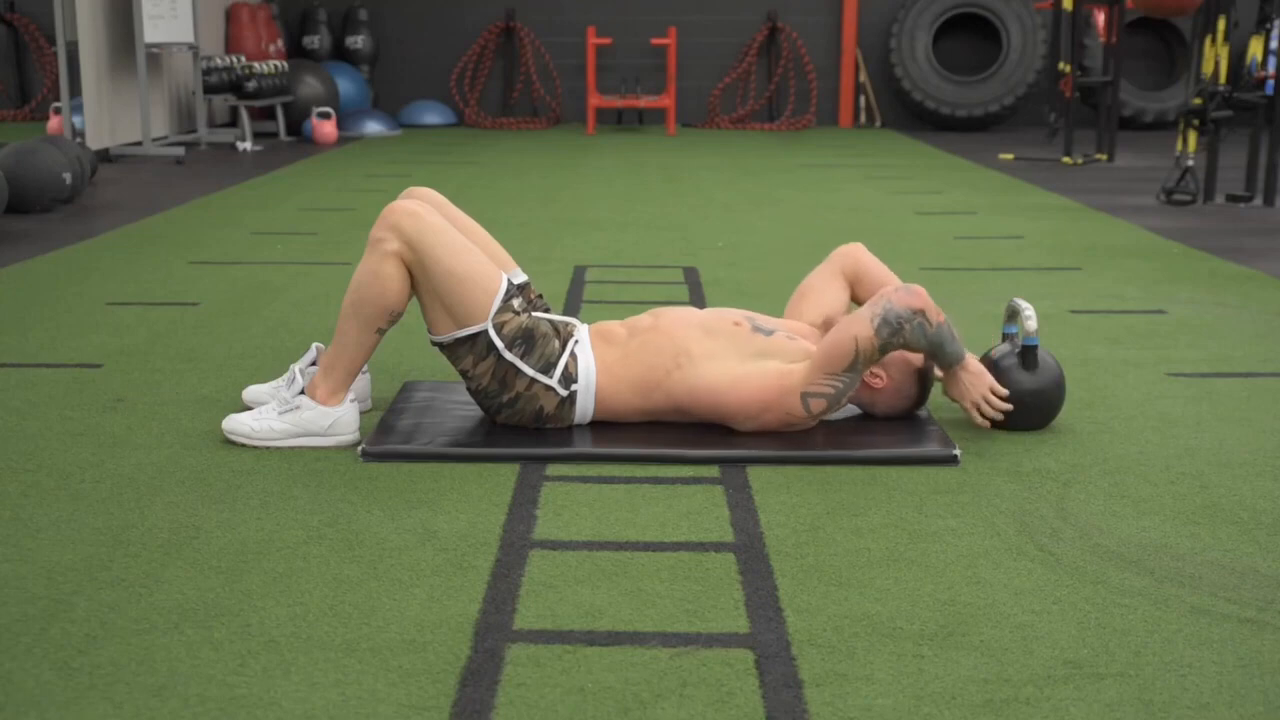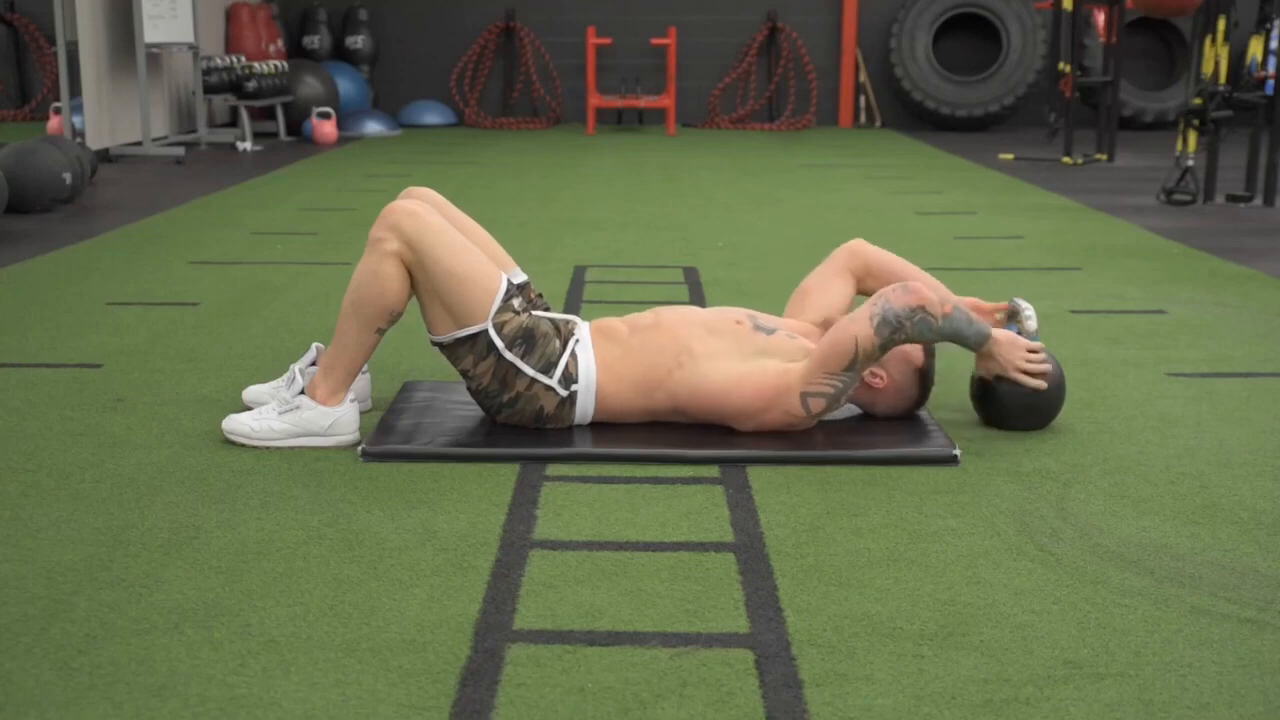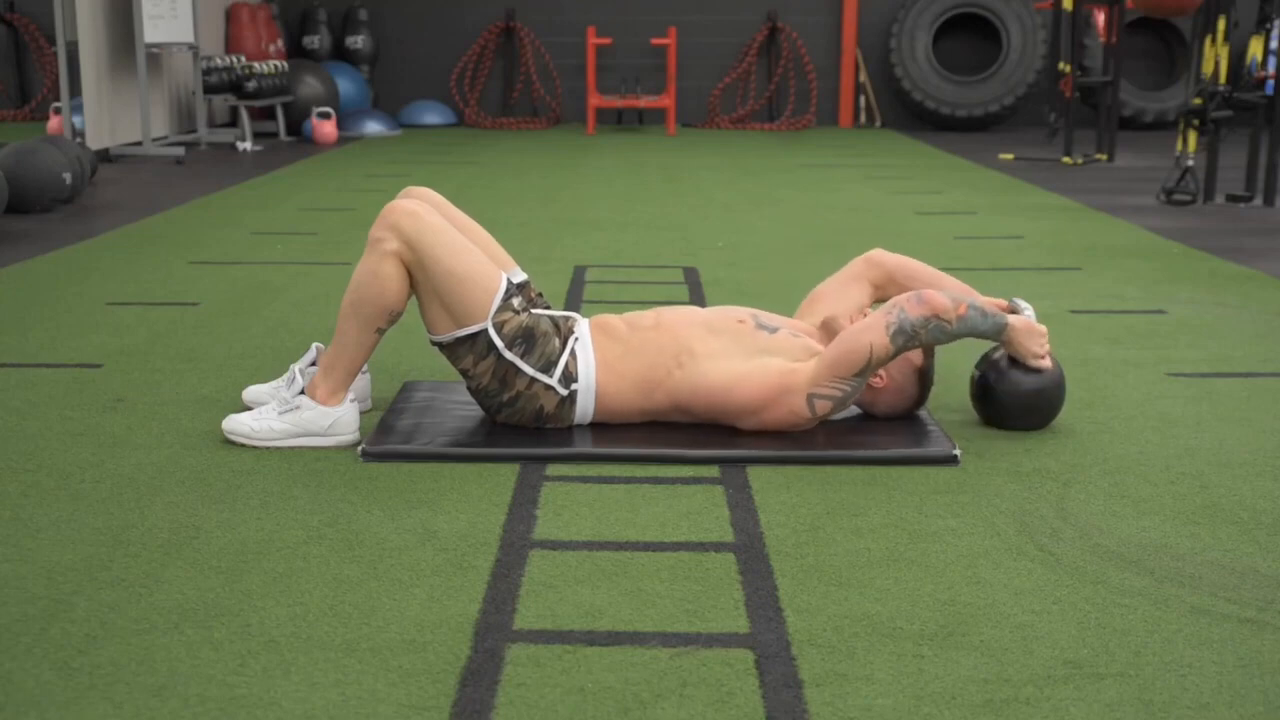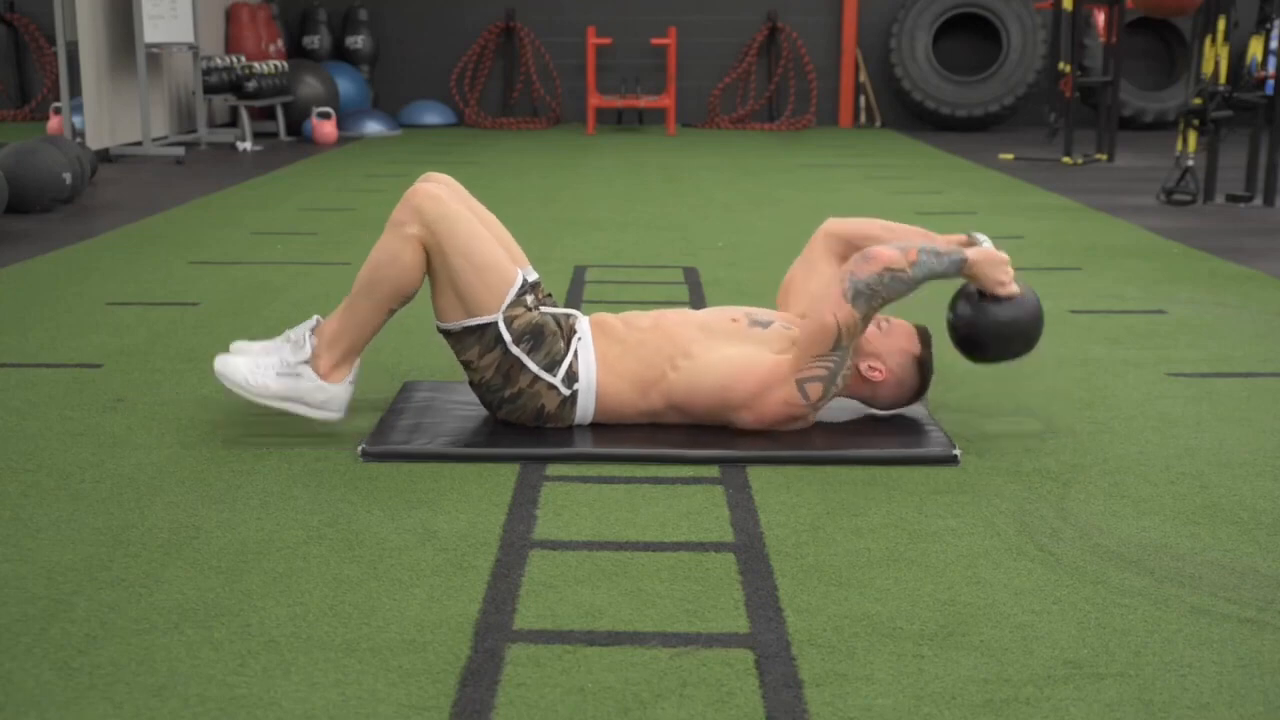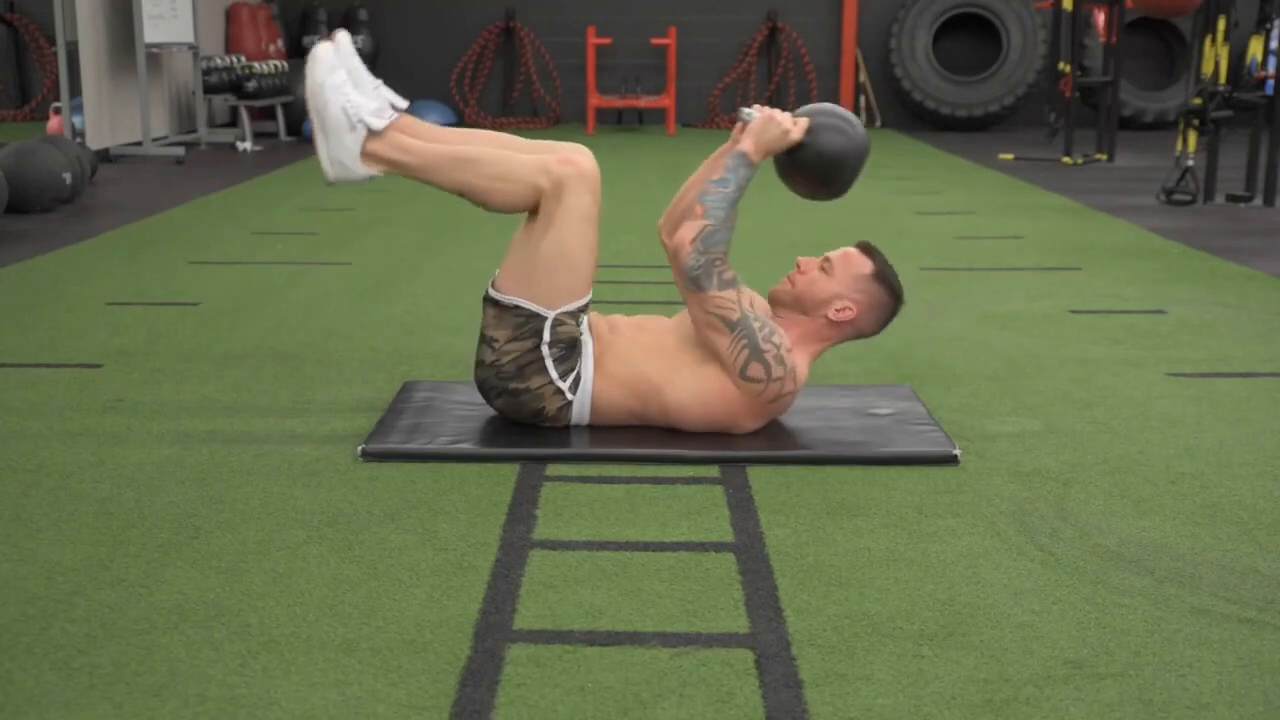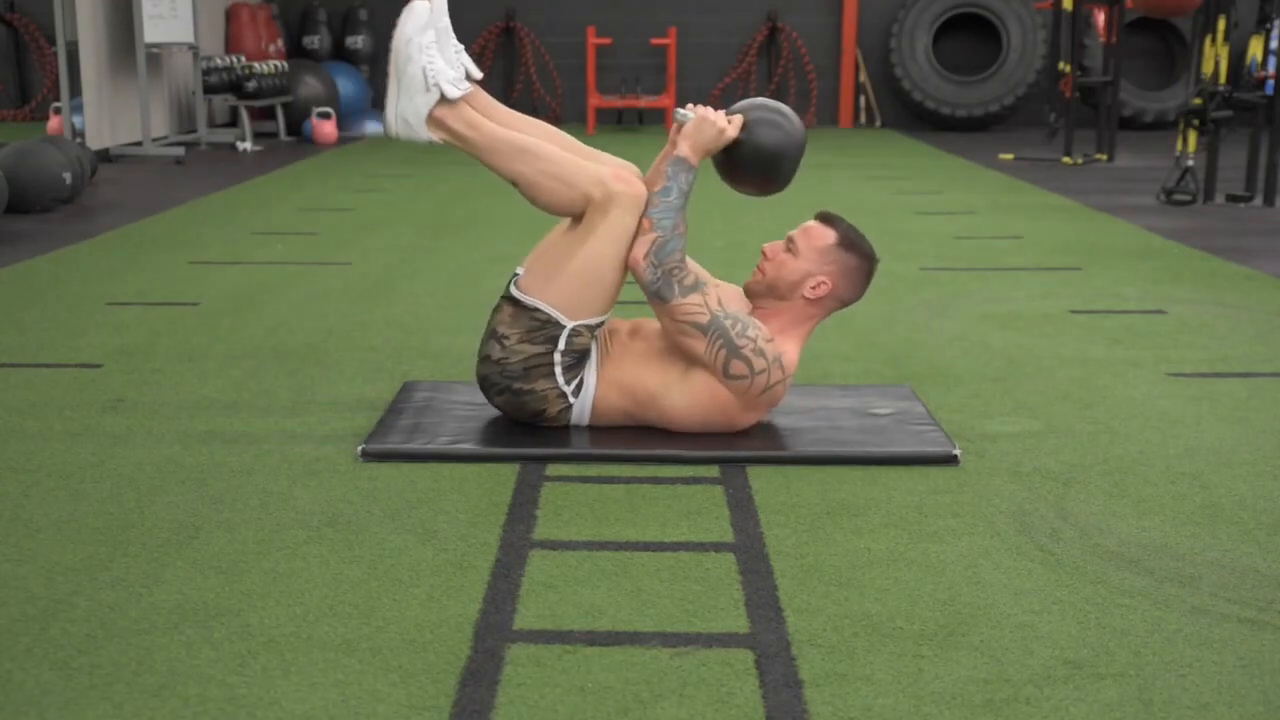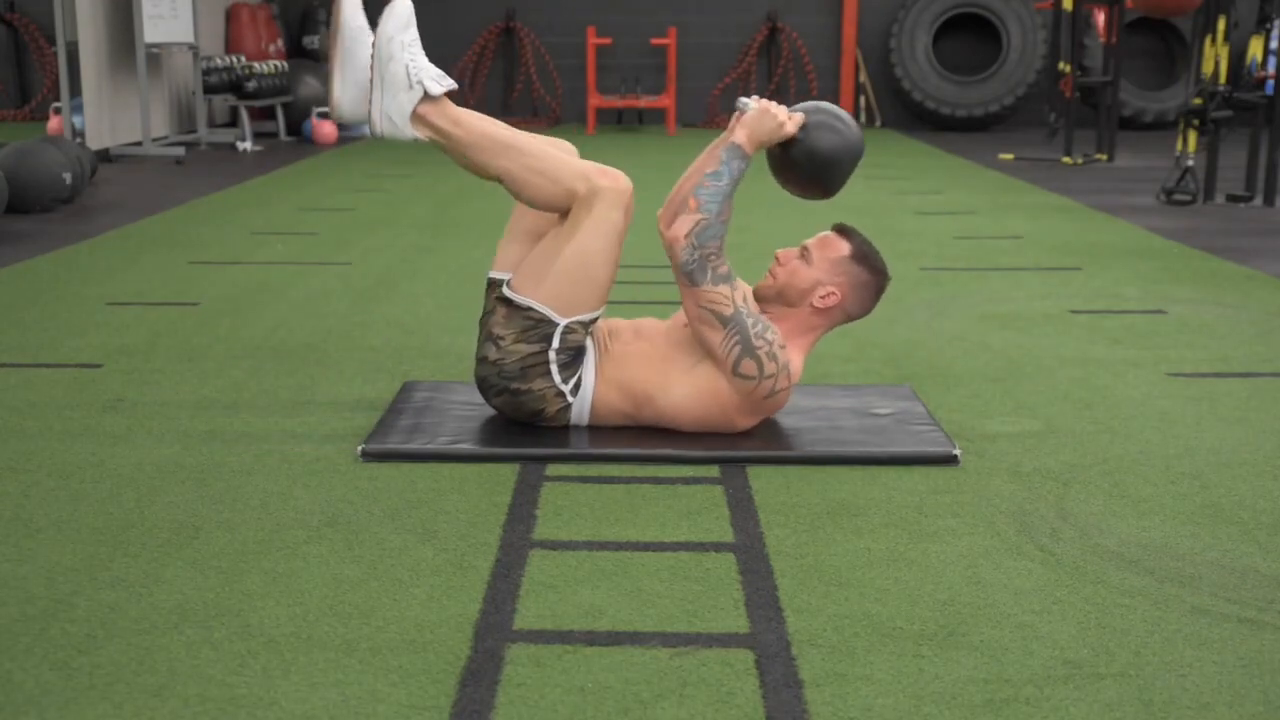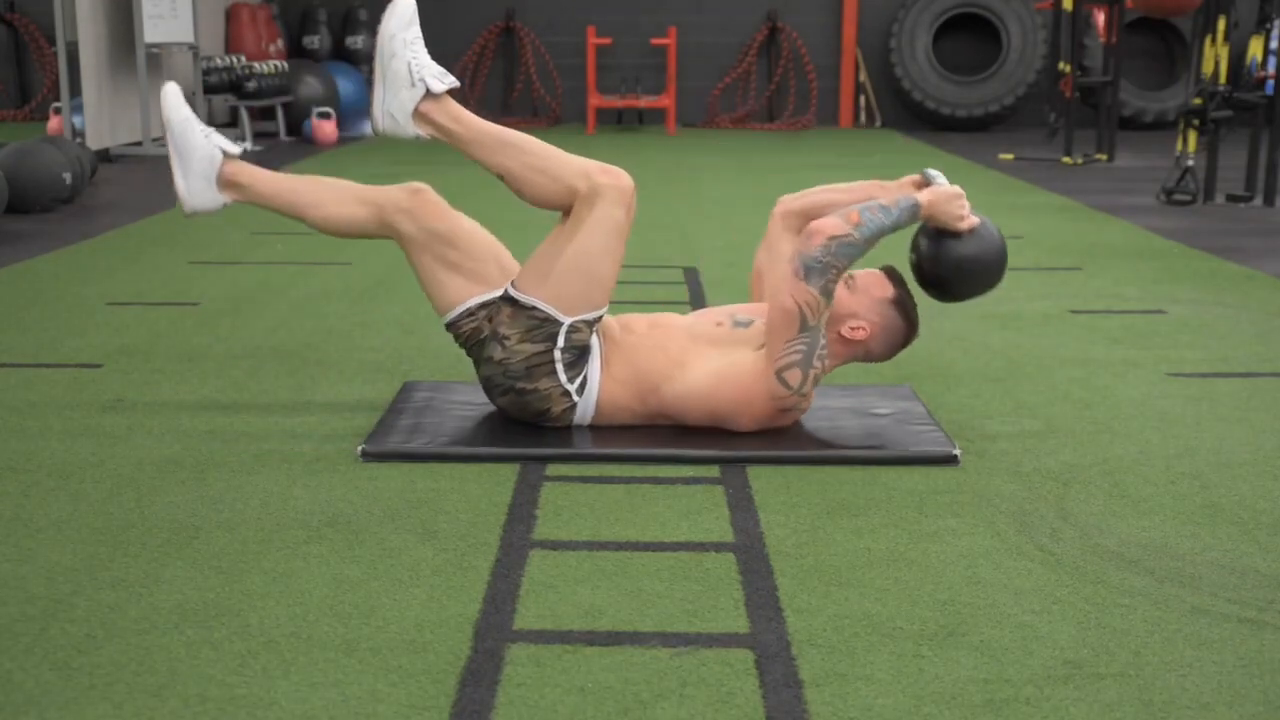
dt=0.5s
person 1, frame 1
left shoulder: (810, 396)
right shoulder: (806, 336)
left elbow: (908, 303)
right elbow: (850, 256)
left wrist: (955, 367)
right wrist: (953, 344)
left hip: (544, 384)
right hip: (556, 341)
left knee: (401, 227)
right knee: (416, 202)
left ankle: (324, 403)
right ankle: (335, 374)
person 1, frame 2
left shoulder: (814, 395)
right shoulder: (808, 336)
left elbow: (908, 304)
right elbow: (856, 254)
left wrist: (983, 341)
right wrist: (969, 309)
left hip: (541, 380)
right hip: (558, 341)
left knee: (399, 226)
right knee: (414, 204)
left ankle: (324, 405)
right ankle: (335, 375)
person 1, frame 3
left shoulder: (812, 395)
right shoulder: (811, 340)
left elbow: (926, 306)
right elbow: (878, 265)
left wrist: (1002, 326)
right wrist: (995, 306)
left hip: (541, 380)
right hip: (557, 338)
left knee: (399, 225)
right knee: (415, 203)
left ankle: (325, 403)
right ankle: (337, 373)
person 1, frame 4
left shoulder: (804, 391)
right shoulder: (800, 339)
left elbow: (873, 267)
right elbow: (837, 238)
left wrist: (967, 256)
right wrist: (955, 245)
left hip: (541, 375)
right hip: (561, 344)
left knee: (430, 198)
right knee: (433, 197)
left ankle: (322, 373)
right ankle: (321, 350)
person 1, frame 5
left shoulder: (772, 371)
right shoulder: (764, 333)
left elbow: (692, 252)
right elbow: (674, 228)
left wrist: (750, 151)
right wrist: (746, 143)
left hip: (536, 378)
right hip: (552, 360)
left knee: (571, 172)
right knee: (563, 173)
left ankle: (369, 144)
right ankle: (381, 131)
person 1, frame 6
left shoulder: (760, 365)
right shoulder: (746, 315)
left elbow: (649, 262)
right elbow: (651, 236)
left wrist: (688, 155)
right wrist: (680, 147)
left hip: (534, 375)
right hip: (547, 364)
left knee: (619, 192)
right knee: (624, 192)
left ankle: (438, 110)
right ankle: (454, 92)
person 1, frame 7
left shoulder: (766, 368)
right shoulder: (757, 322)
left elbow: (686, 243)
right elbow: (680, 219)
left wrist: (742, 143)
right wrist: (739, 135)
left hip: (531, 371)
right hip: (541, 357)
left knee: (605, 188)
right knee: (558, 161)
left ankle: (420, 107)
right ankle: (400, 98)
person 1, frame 8
left shoulder: (787, 381)
right shoulder: (775, 331)
left elbow: (824, 242)
right elbow: (791, 213)
left wrist: (918, 209)
right wrist: (909, 189)
left hip: (542, 371)
right hip: (542, 353)
left knee: (609, 187)
right knee: (409, 202)
left ankle: (426, 103)
right ankle: (226, 176)
